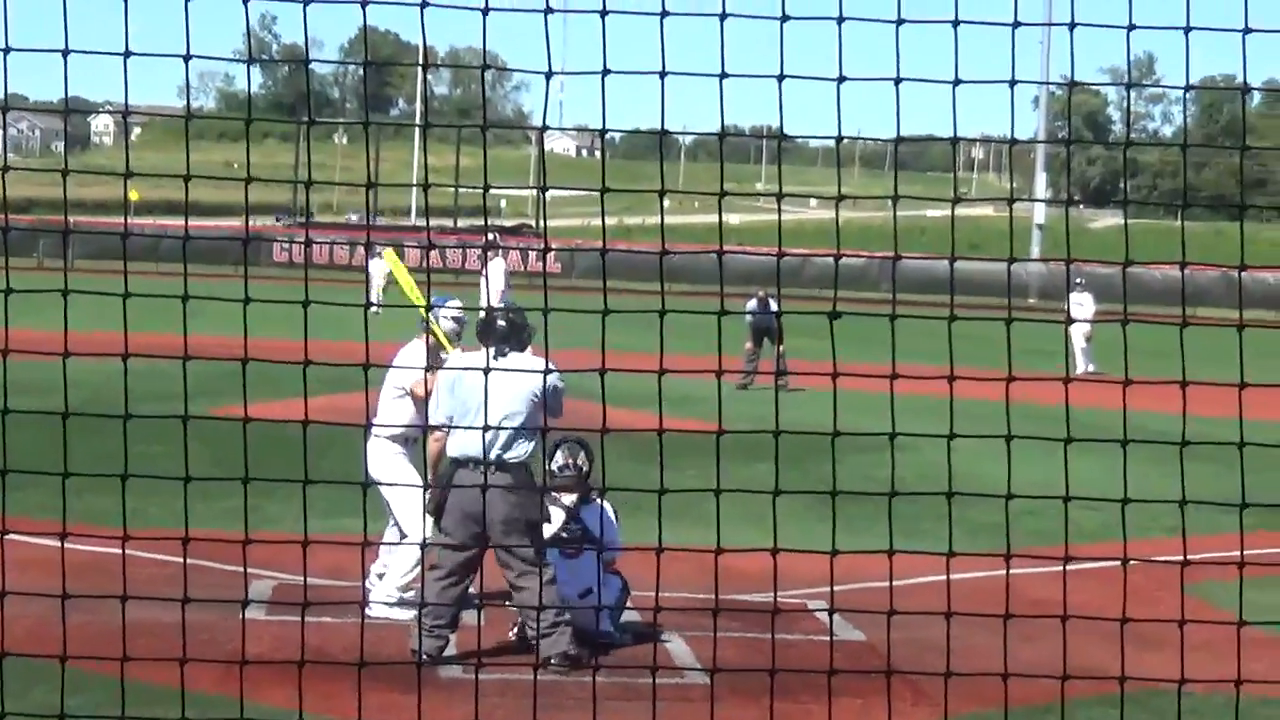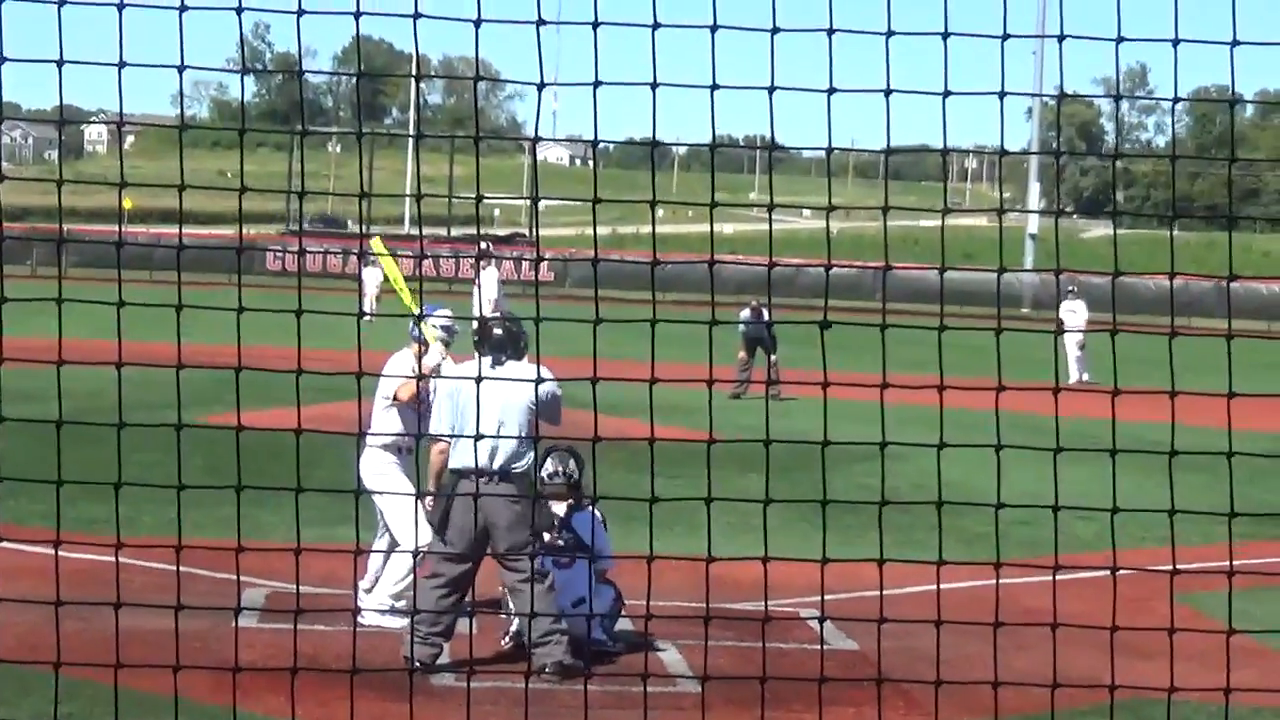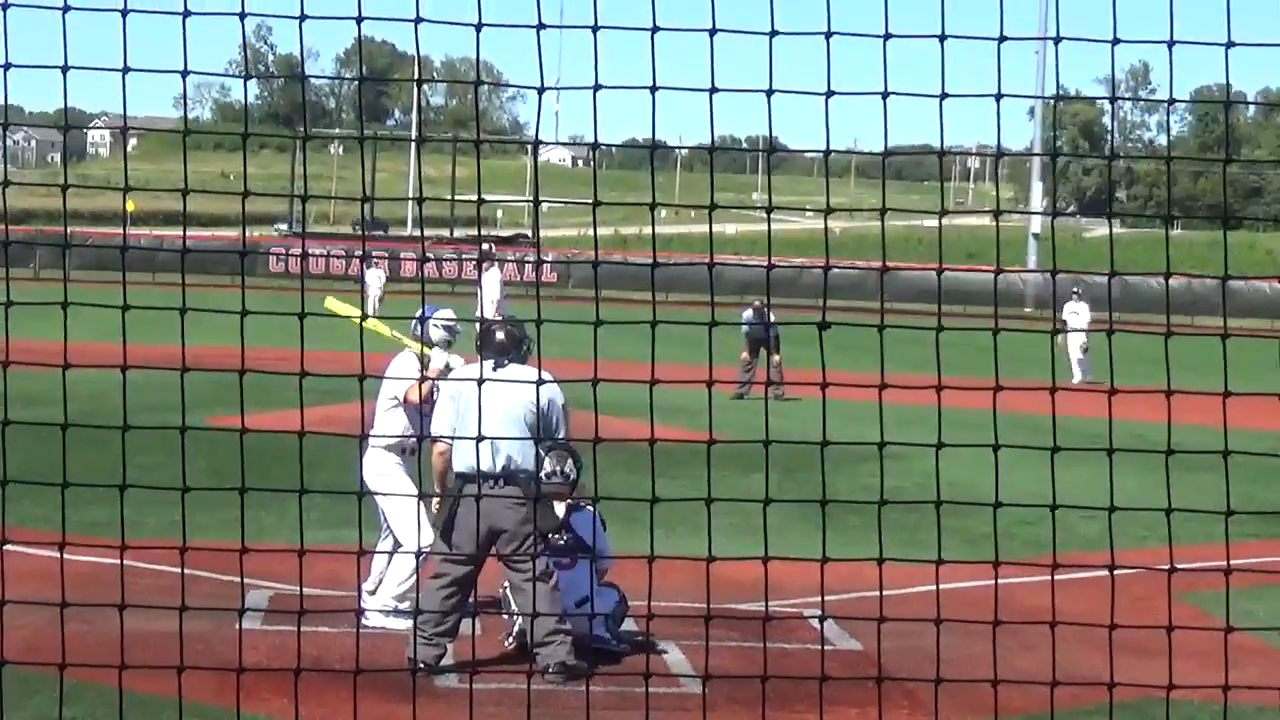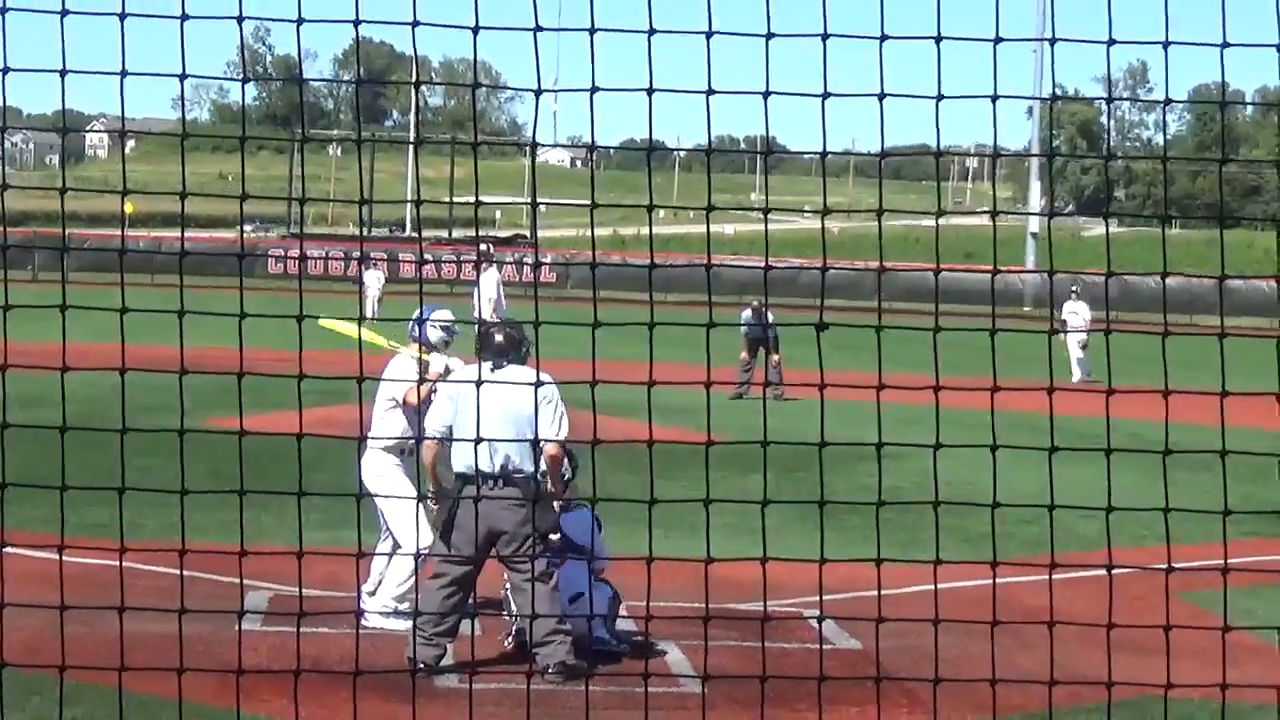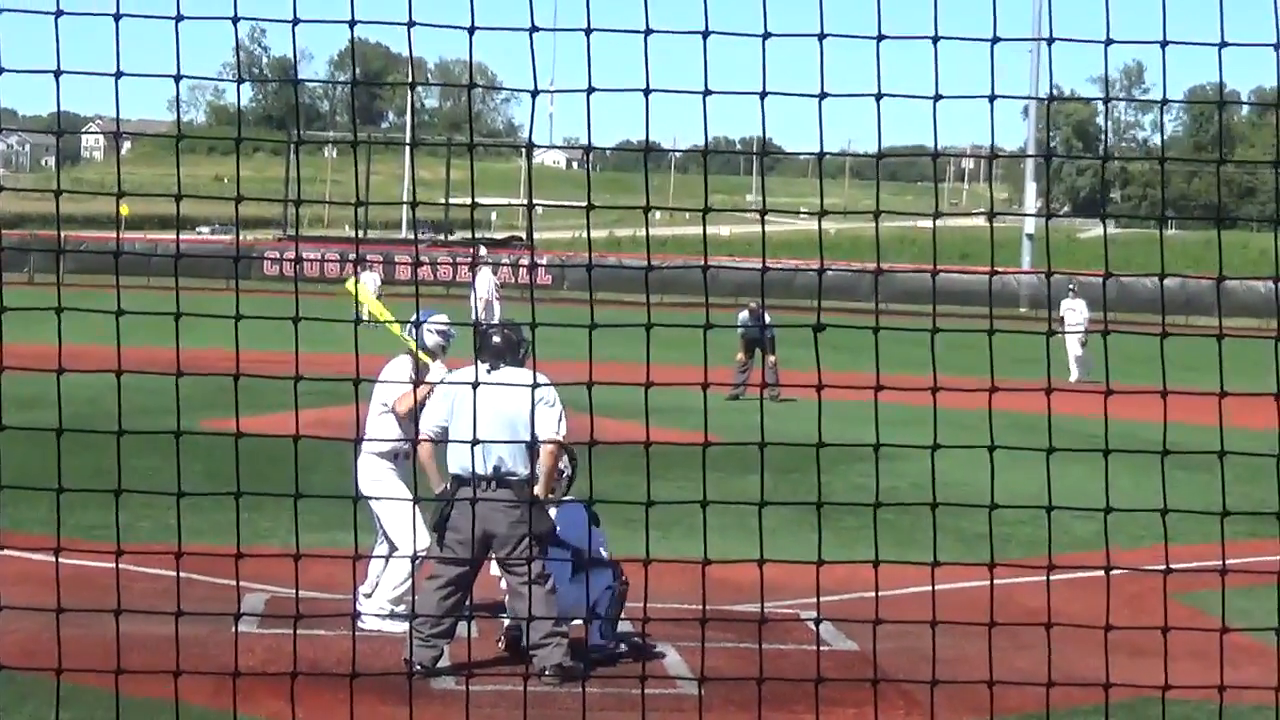
dt=0.3s
person 1, frame 1
left shoulder: (456, 366)
right shoulder: (542, 372)
left elbow: (437, 435)
right elbow: (554, 412)
left wrist: (431, 479)
left hip: (461, 479)
right hip: (511, 483)
left knee: (446, 567)
right knee: (529, 569)
left ankle: (427, 644)
right ankle: (557, 647)
person 1, frame 2
left shoulder: (454, 376)
right shoulder: (537, 378)
left elbow: (440, 445)
right elbow: (554, 417)
left wrist: (432, 489)
left hip: (462, 490)
right hip: (512, 492)
left knee: (443, 575)
right knee: (530, 577)
left ankle: (420, 652)
right ankle: (552, 657)
person 1, frame 3
left shoulder: (458, 379)
right shoulder: (541, 383)
left elbow: (441, 448)
right elbow: (559, 443)
left wrist: (440, 490)
left hip: (468, 494)
right hip: (519, 496)
left knee: (447, 577)
right knee: (535, 579)
left ankle: (424, 653)
right ankle: (556, 658)
person 1, frame 4
left shoulder: (458, 380)
right shoulder: (539, 383)
left elbow: (430, 440)
right elbow: (553, 449)
left wrist: (434, 486)
right wrist: (554, 487)
left hip: (469, 495)
right hip: (519, 497)
left knee: (447, 577)
right knee: (535, 579)
left ankle: (424, 653)
right ankle: (556, 658)
person 1, frame 5
left shoulder: (454, 381)
right shoulder: (536, 385)
left elbow: (425, 440)
right elbow: (551, 446)
left wrist: (439, 486)
right wrist: (542, 490)
left hip: (464, 497)
right hip: (514, 499)
left knee: (444, 580)
right knee: (532, 581)
left ankle: (421, 656)
right ankle: (552, 661)
person 2, frame 1
left shoulder: (434, 356)
right shoulder: (413, 354)
right elbow: (422, 391)
left hip: (397, 450)
right hip: (389, 451)
left knee: (403, 521)
right knee: (422, 528)
left ankle: (379, 578)
right ankle: (383, 599)
person 2, frame 2
left shoulder: (423, 365)
right shoulder: (402, 362)
right elbow: (403, 395)
right wrist: (427, 369)
left hip: (396, 460)
right hip: (383, 461)
left knee: (391, 533)
right knee: (417, 538)
left ankle: (369, 593)
right ankle: (376, 607)
person 2, frame 3
left shoulder: (423, 365)
right shoulder: (406, 363)
left elbow: (438, 403)
right elbow: (415, 398)
left wrist: (452, 373)
right wrist: (435, 371)
left hip: (395, 462)
right hip: (385, 462)
left knee: (395, 535)
right knee: (418, 539)
left ankle: (373, 595)
right ankle: (380, 609)
person 2, frame 4
left shoulder: (422, 366)
right shoulder: (404, 365)
right elbow: (414, 399)
left wrist: (451, 374)
right wrist: (435, 373)
left hip: (394, 463)
right hip: (385, 463)
left knee: (394, 535)
right knee: (418, 540)
left ankle: (373, 596)
right ankle: (380, 609)
person 2, frame 5
left shoulder: (418, 371)
right shoulder: (400, 369)
right elbow: (403, 408)
right wrist: (431, 381)
left hip: (387, 467)
right hip: (380, 468)
left knee: (392, 538)
right knee: (416, 543)
left ankle: (369, 598)
right ankle: (376, 612)
person 3, frame 1
right shoulder: (601, 507)
right elbow: (610, 559)
right hip: (588, 608)
right knee: (615, 580)
left ankle: (528, 623)
right ankle: (604, 627)
person 3, frame 2
right shoulder: (591, 515)
right elbow: (602, 567)
right hip: (579, 615)
right knee: (609, 589)
left ankle: (519, 632)
right ankle: (596, 636)
person 3, frame 3
right shoulder: (589, 515)
right elbow: (602, 564)
right hip: (581, 613)
left knee: (510, 587)
right knee: (613, 594)
left ankle: (521, 631)
right ankle: (599, 634)
person 3, frame 4
right shoulder: (583, 514)
right elbow: (599, 567)
right hip: (577, 613)
left knee: (512, 586)
right knee: (605, 589)
left ankle: (521, 631)
right ankle: (601, 636)
person 3, frame 5
right shoulder: (576, 510)
right elbow: (602, 557)
right wrist: (580, 563)
left hip: (519, 605)
right hip: (559, 602)
right knee: (611, 571)
left ankle: (514, 632)
right ankle: (600, 642)
